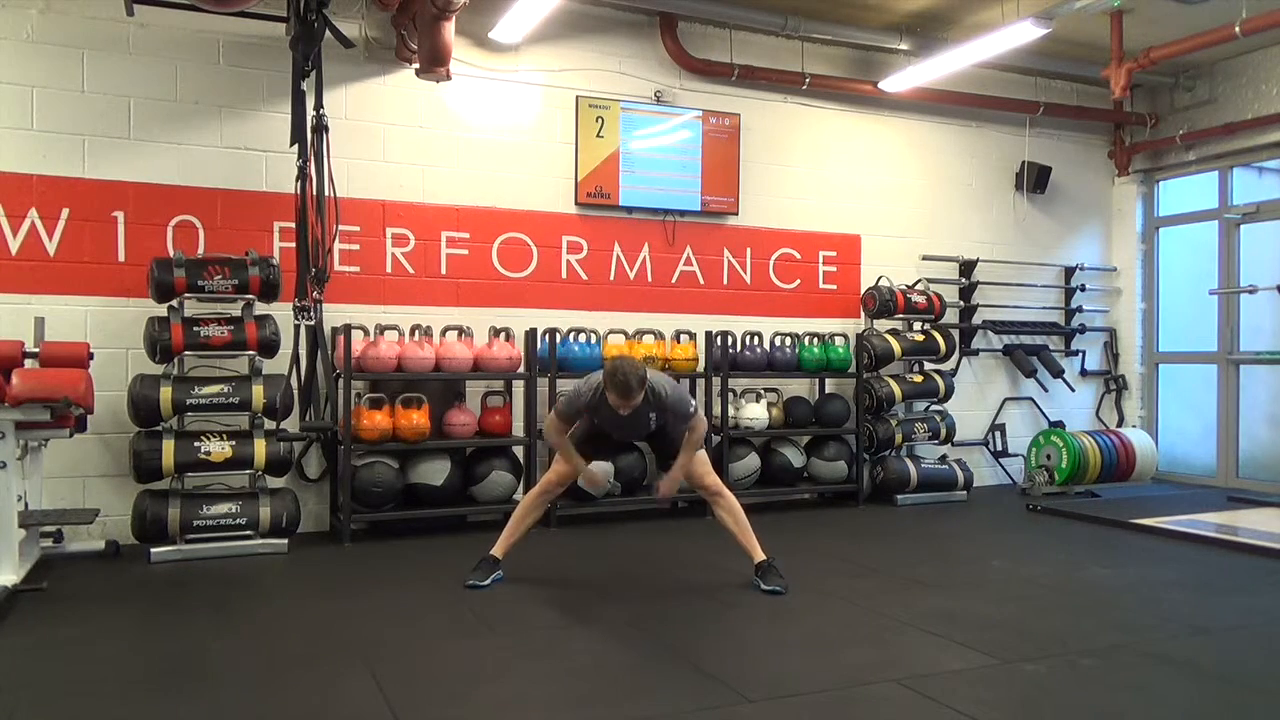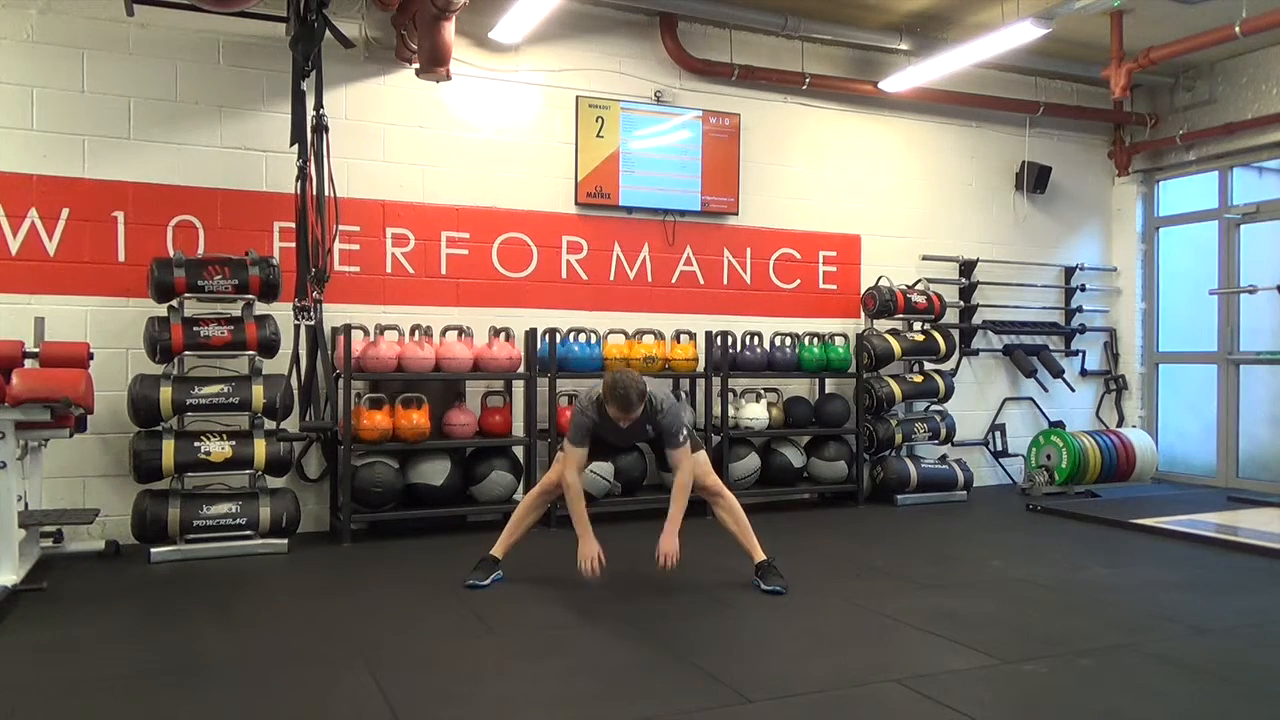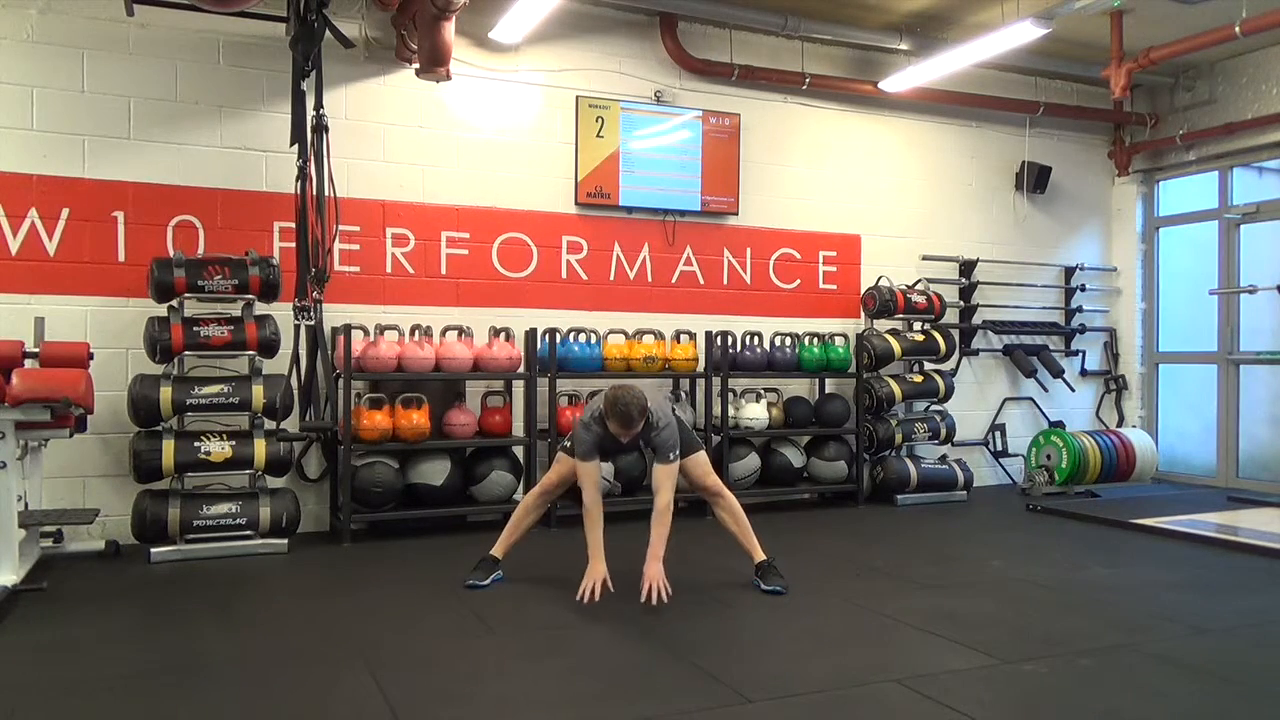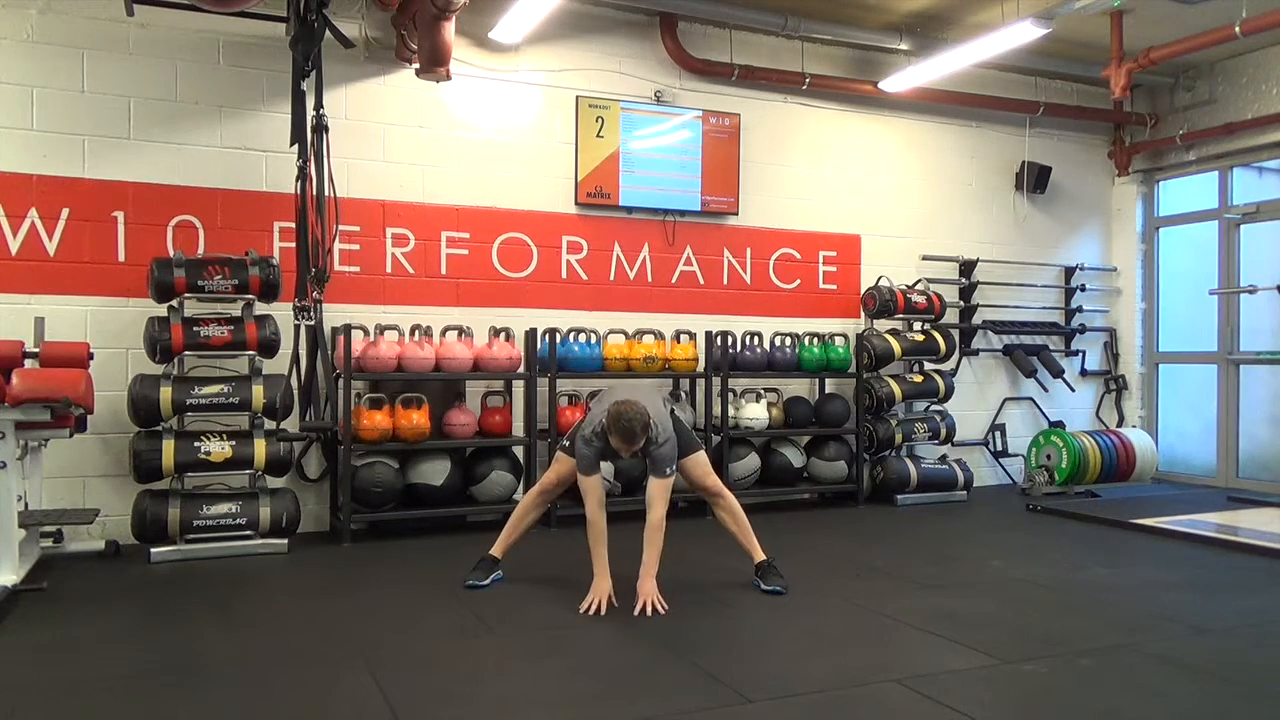
dt=0.2s
person 1, frame 1
left shoulder: (667, 392)
right shoulder: (585, 393)
left elbow: (699, 426)
right elbow: (552, 428)
left wrist: (675, 475)
right wrist: (583, 470)
left hip: (659, 426)
right hip: (600, 426)
left knee: (711, 485)
right knee: (549, 484)
left ankle: (762, 563)
right ankle: (493, 559)
person 1, frame 2
left shoulder: (665, 406)
right shoulder: (587, 409)
left elbow: (684, 472)
right elbow: (572, 478)
left wrist: (671, 532)
right wrist: (586, 538)
left hip: (657, 430)
right hip: (601, 434)
left knee: (711, 486)
right knee: (549, 485)
left ankle: (762, 563)
right ankle: (494, 559)
person 1, frame 3
left shoulder: (662, 423)
right shoulder: (590, 423)
left elbow: (664, 496)
right elbow: (591, 495)
left wrist: (655, 560)
right wrist: (595, 561)
left hip: (656, 419)
right hip: (604, 422)
left knee: (712, 486)
right knee: (549, 485)
left ankle: (762, 563)
right ankle: (493, 559)
person 1, frame 4
left shoulder: (662, 435)
right shoulder: (590, 434)
left elbow: (656, 510)
right elbow: (594, 509)
left wrist: (648, 578)
right wrist: (601, 577)
left hip: (661, 413)
right hip: (603, 415)
left knee: (712, 487)
right knee: (549, 484)
left ankle: (763, 564)
right ankle: (492, 560)
